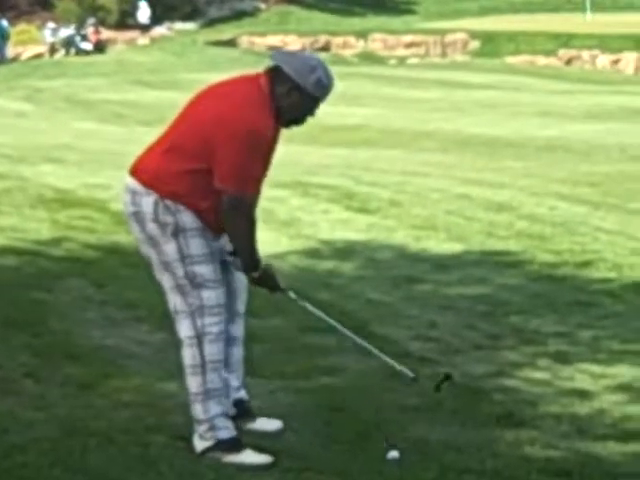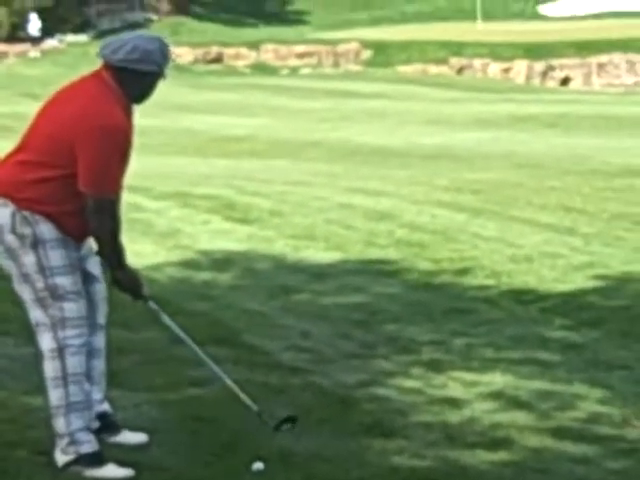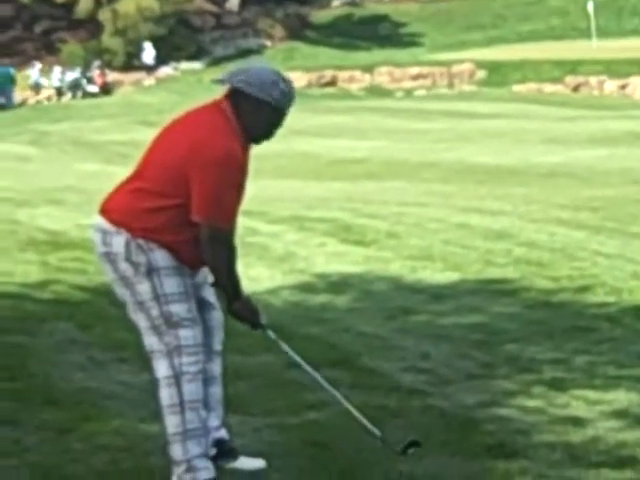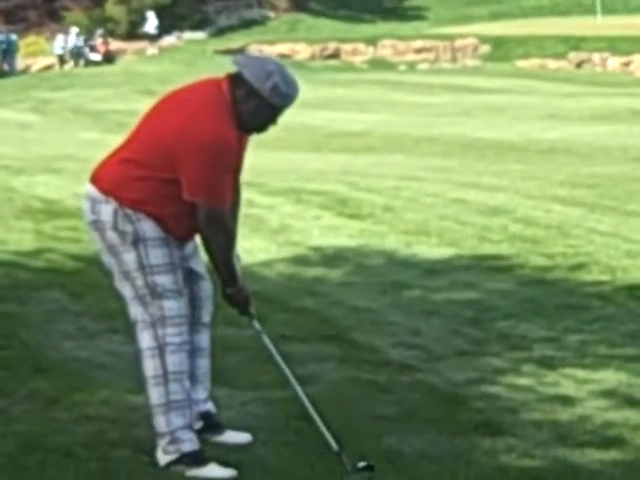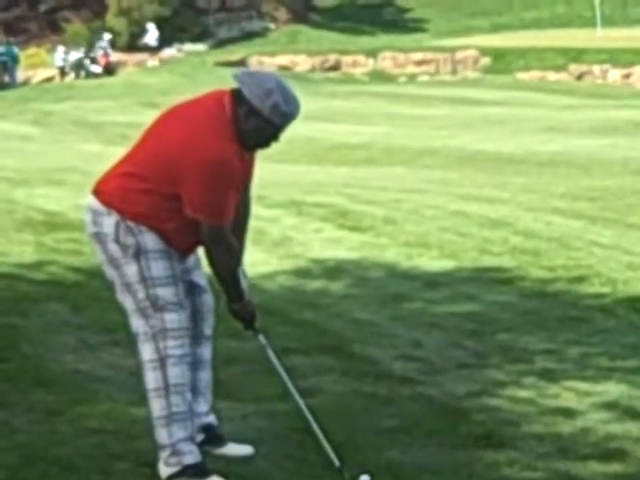
dt=1s
person 1, frame 1
left shoulder: (256, 98)
right shoulder: (247, 120)
left elbow: (241, 195)
right elbow: (235, 205)
left wrist: (244, 255)
right wrist: (252, 264)
left hip: (191, 206)
right hip: (164, 207)
left knee: (229, 298)
right knee: (204, 315)
left ankle: (231, 403)
right ankle: (213, 434)
person 1, frame 2
left shoulder: (99, 90)
right shoulder: (105, 120)
left elbow: (97, 200)
right elbow: (100, 208)
left wrist: (110, 259)
right wrist: (119, 266)
left hip: (53, 215)
left knee: (91, 313)
right knee: (66, 328)
left ankle: (96, 417)
person 1, frame 3
left shoulder: (218, 122)
right shoulder: (220, 149)
left elbow: (214, 230)
right elbow: (215, 238)
left wrist: (225, 288)
right wrist: (236, 296)
left hip: (166, 242)
right hip: (136, 243)
left knee: (207, 336)
right knee: (180, 355)
left ankle: (212, 441)
person 1, frame 4
left shoulder: (224, 101)
right shoulder: (211, 132)
left elbow: (229, 188)
right elbow: (212, 219)
left wrist: (231, 252)
right wrist: (232, 282)
left hip: (159, 212)
right hip: (124, 212)
left knee: (196, 305)
right knee: (165, 324)
left ankle: (197, 414)
person 1, frame 5
left shoulder: (231, 115)
right shoulder: (211, 150)
left elbow: (239, 197)
right elbow: (215, 238)
left wrist: (237, 267)
right wrist: (238, 298)
left hip: (163, 224)
right hip: (126, 225)
left knee: (197, 317)
right knee: (166, 336)
left ankle: (199, 428)
